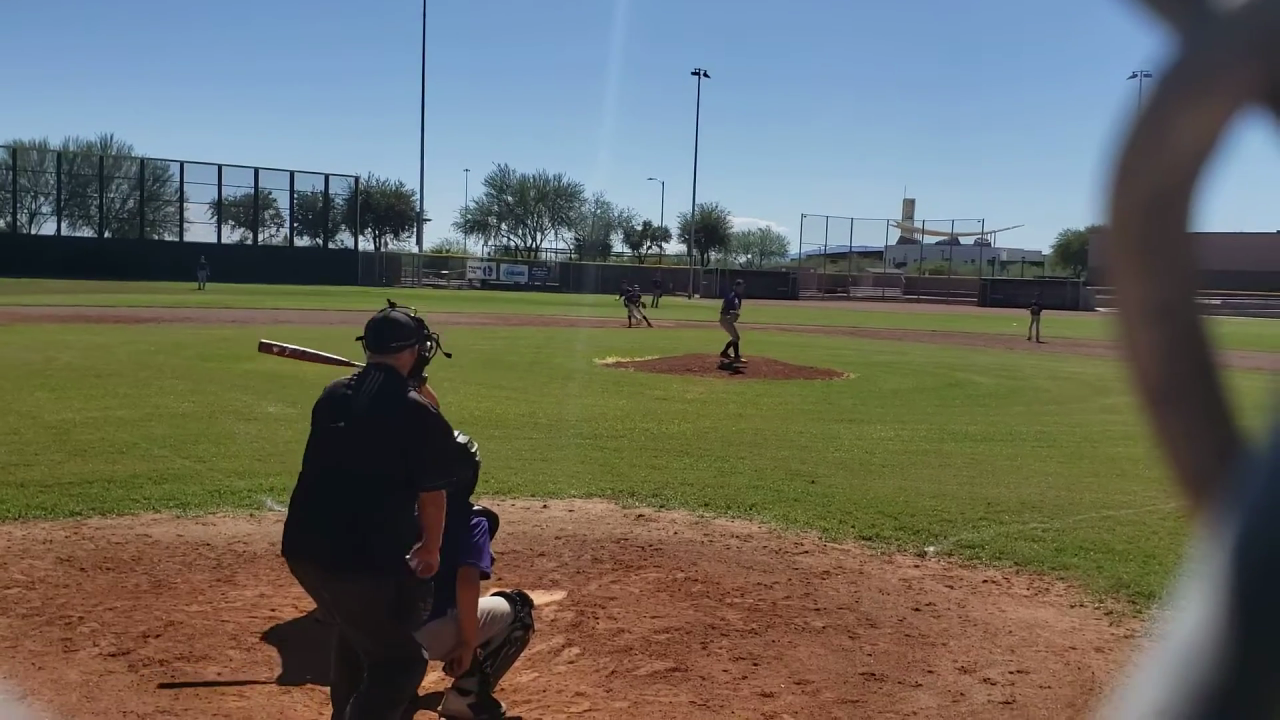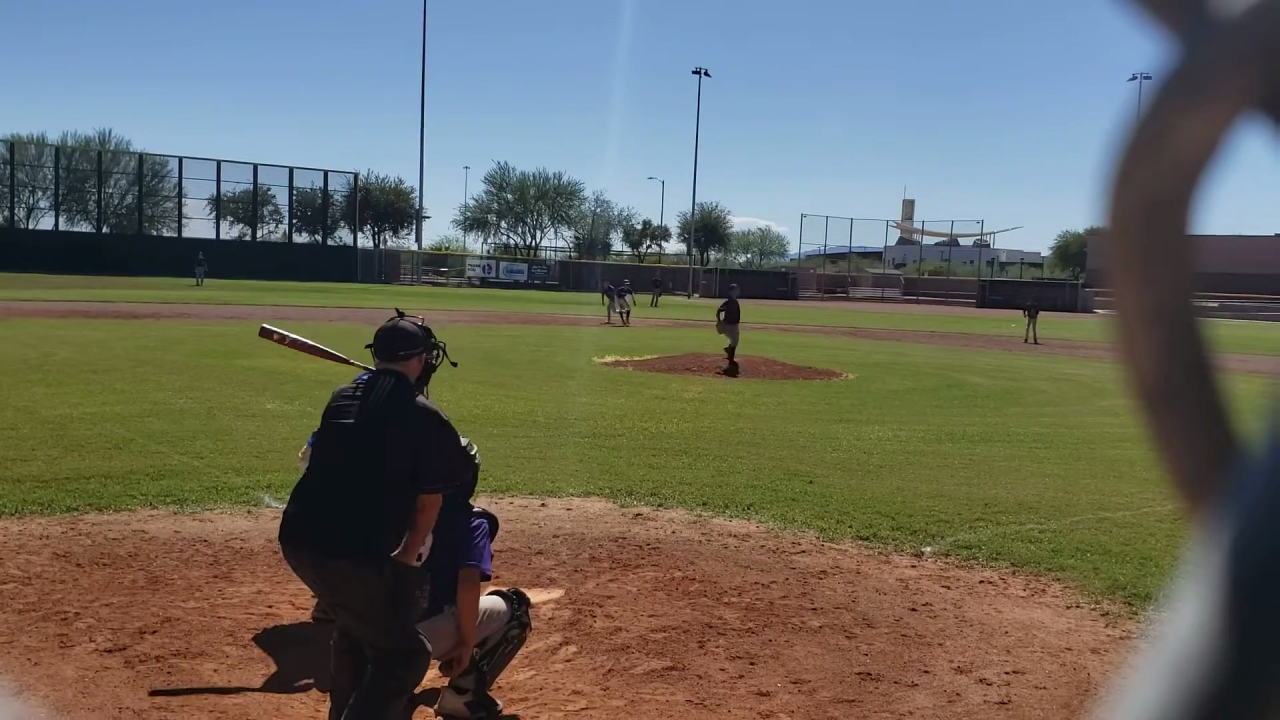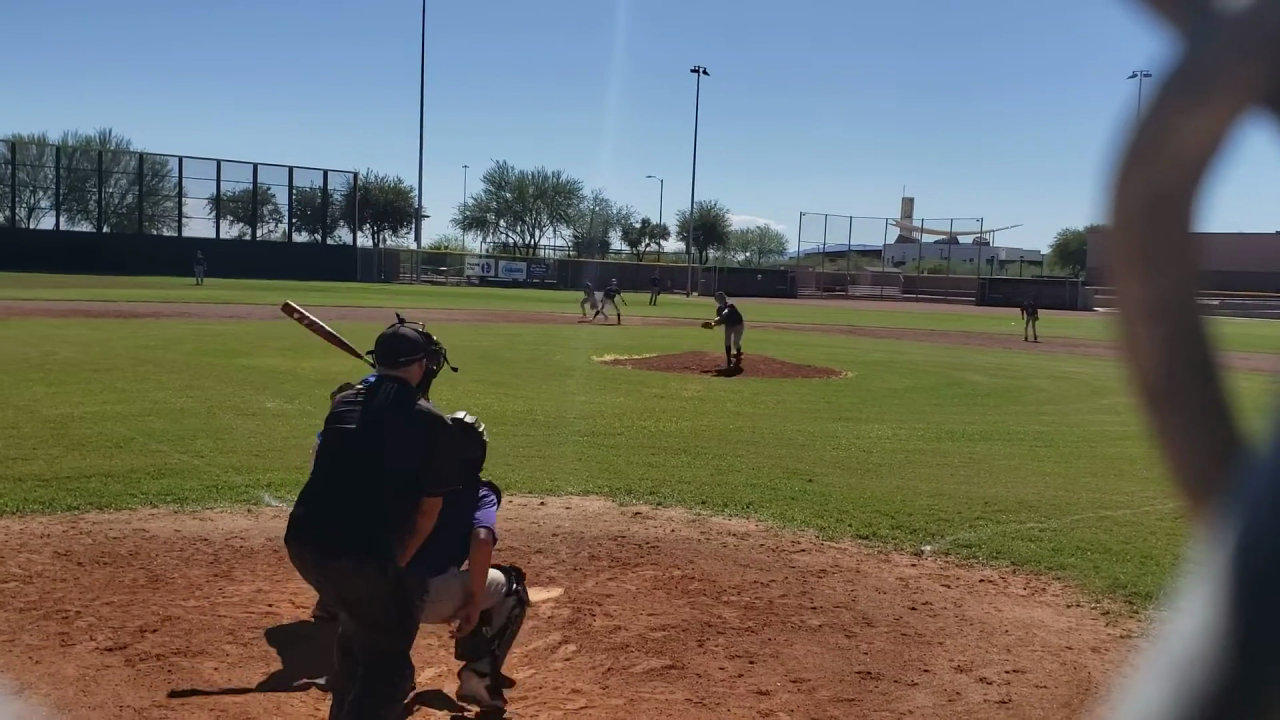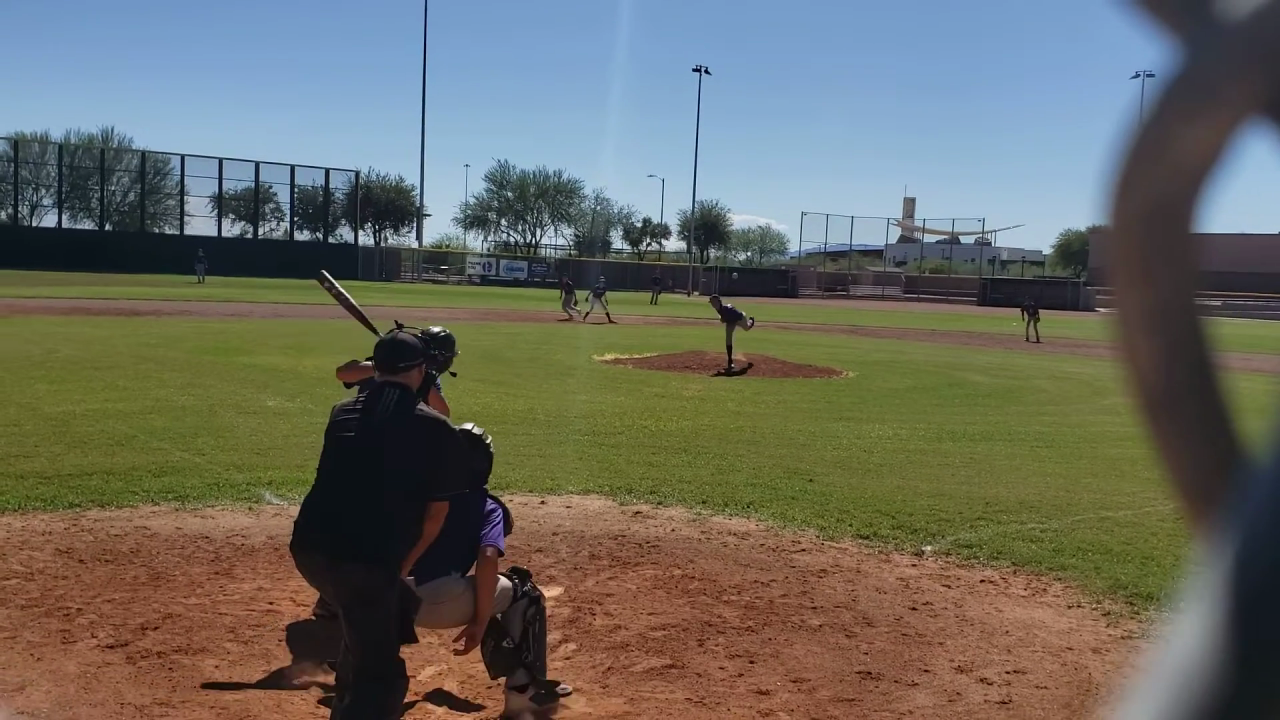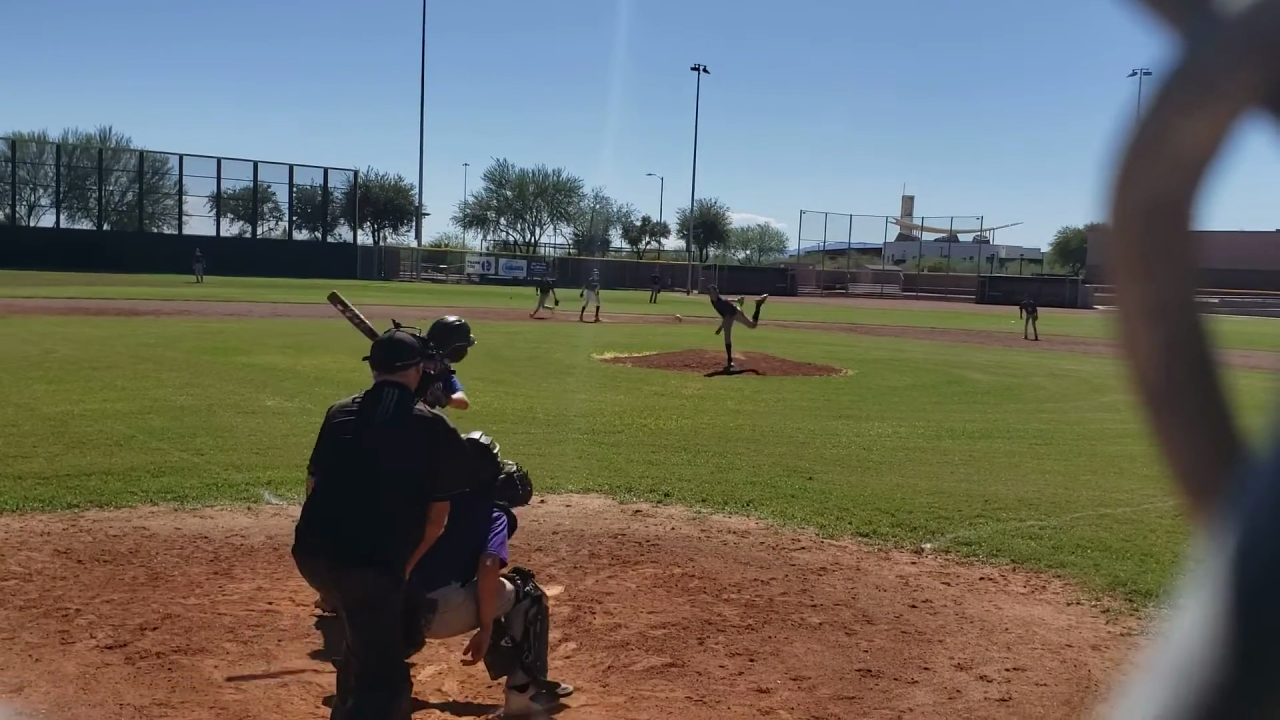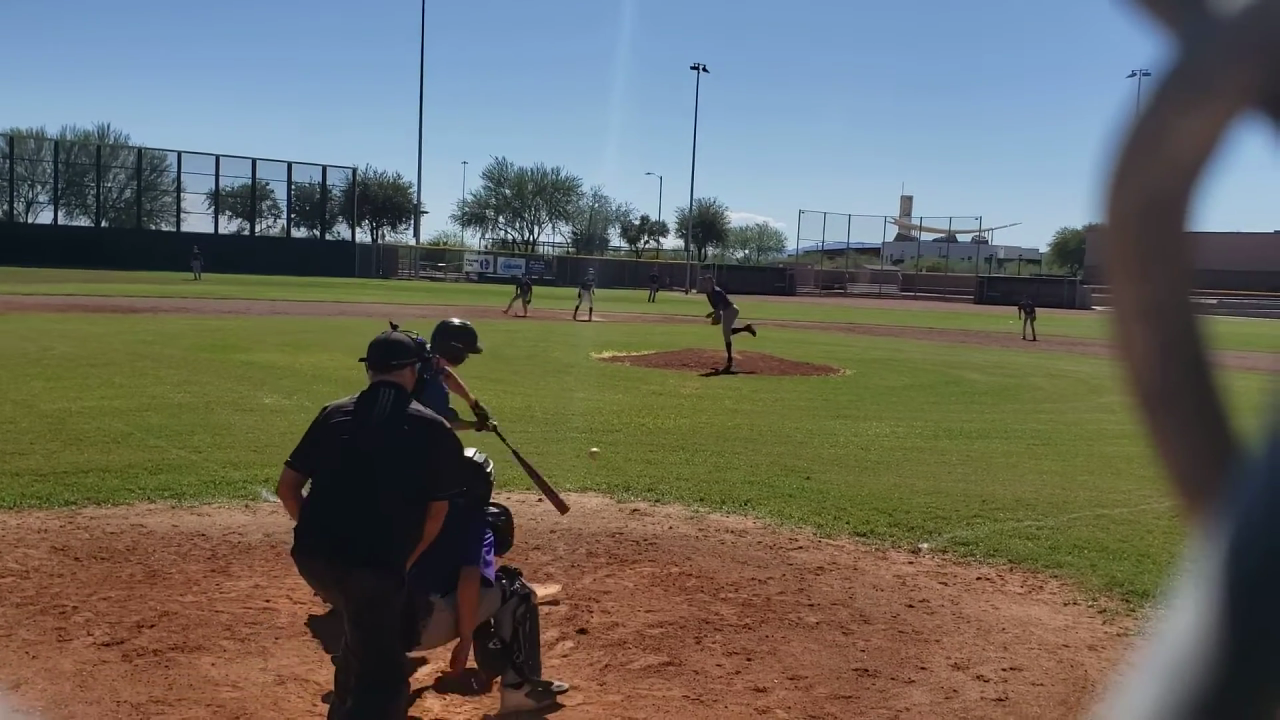
dt=0.2s
person 1, frame 1
left shoulder: (333, 395)
right shoulder: (421, 415)
right elbow: (431, 500)
right wrist: (430, 550)
left hip: (301, 548)
right hip: (360, 559)
left knee: (353, 631)
right knee: (399, 662)
person 1, frame 2
left shoulder: (342, 397)
right shoulder: (429, 420)
right elbow: (427, 504)
right wrist: (409, 553)
left hip: (298, 539)
right hip: (354, 551)
left knee: (355, 624)
right knee: (402, 657)
person 1, frame 3
left shoulder: (344, 404)
right shoulder: (432, 424)
right elbow: (428, 509)
right wrist: (399, 558)
left hip: (303, 539)
right hip: (358, 551)
left knee: (359, 623)
right knee: (387, 668)
person 1, frame 4
left shoulder: (343, 412)
right shoulder: (436, 429)
right elbow: (435, 514)
right wrist: (403, 564)
left hip: (309, 546)
right hip: (366, 558)
left knee: (374, 621)
right knee: (380, 677)
person 1, frame 5
left shoulder: (340, 414)
right shoulder: (437, 429)
right elbow: (436, 517)
right wrist: (404, 564)
left hip: (311, 550)
right hip: (371, 561)
left knee: (368, 626)
right knee: (385, 680)
person 1, frame 6
left shoulder: (334, 414)
right shoulder: (434, 430)
left elbow: (287, 486)
right elbow: (435, 515)
right wrist: (402, 563)
left hip: (312, 554)
right hip: (373, 562)
left knee: (367, 627)
right knee: (382, 681)
person 2, frame 1
right shoulder: (473, 519)
right elbow: (467, 581)
right wrist: (469, 642)
right hip: (434, 633)
right knee: (518, 607)
right ankle: (467, 694)
person 2, frame 2
right shoulder: (472, 521)
right elbow: (468, 582)
right wrist: (469, 643)
right hip: (432, 630)
right knee: (515, 608)
right ankle: (464, 692)
person 2, frame 3
right shoulder: (479, 493)
right elbow: (481, 540)
right wrist: (474, 605)
right hip: (436, 591)
right knee: (510, 588)
right ankle: (480, 678)
person 2, frame 4
right shoulder: (485, 506)
right elbow: (487, 558)
right wrist: (480, 623)
right hip: (437, 599)
right knee: (522, 590)
right ankle: (524, 692)
person 2, frame 5
right shoulder: (491, 512)
right elbow: (488, 567)
right wrist: (486, 628)
right hip: (438, 610)
right knee: (525, 592)
right ankle: (524, 689)
person 2, frame 6
right shoulder: (479, 526)
right elbow: (469, 581)
right wrist: (465, 641)
right hip: (422, 625)
right knee: (514, 590)
right ankle: (520, 686)
